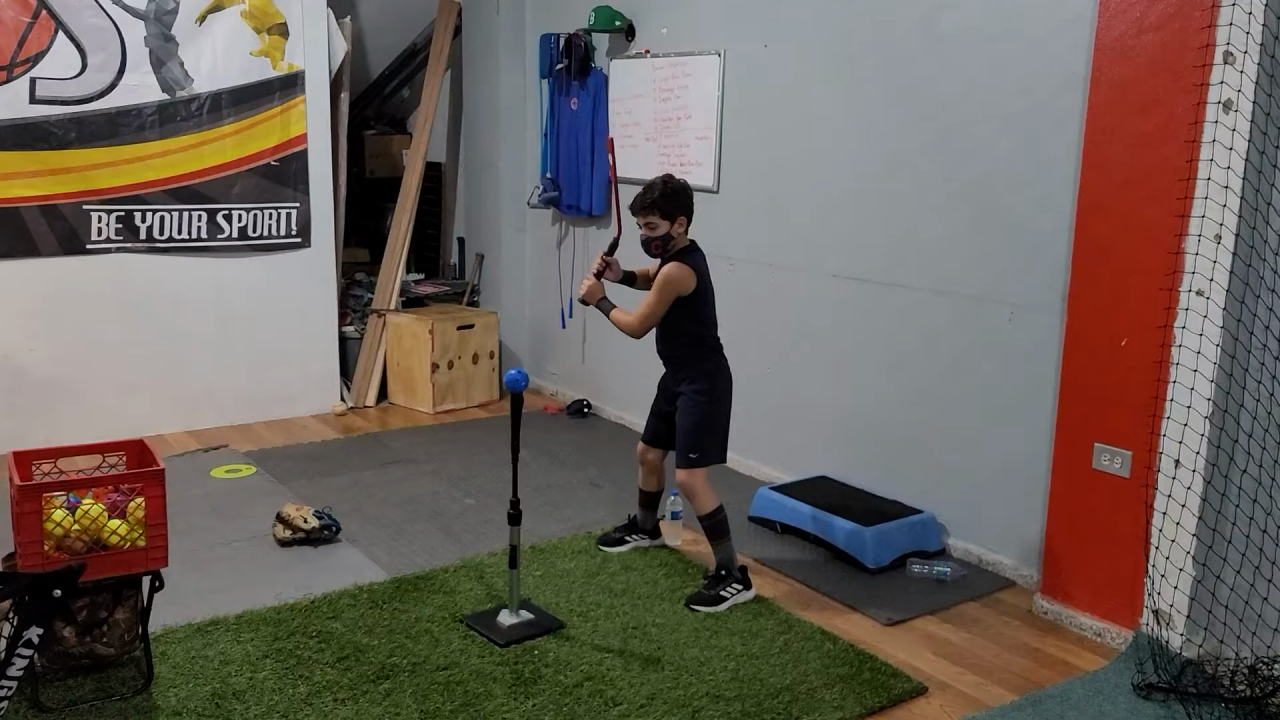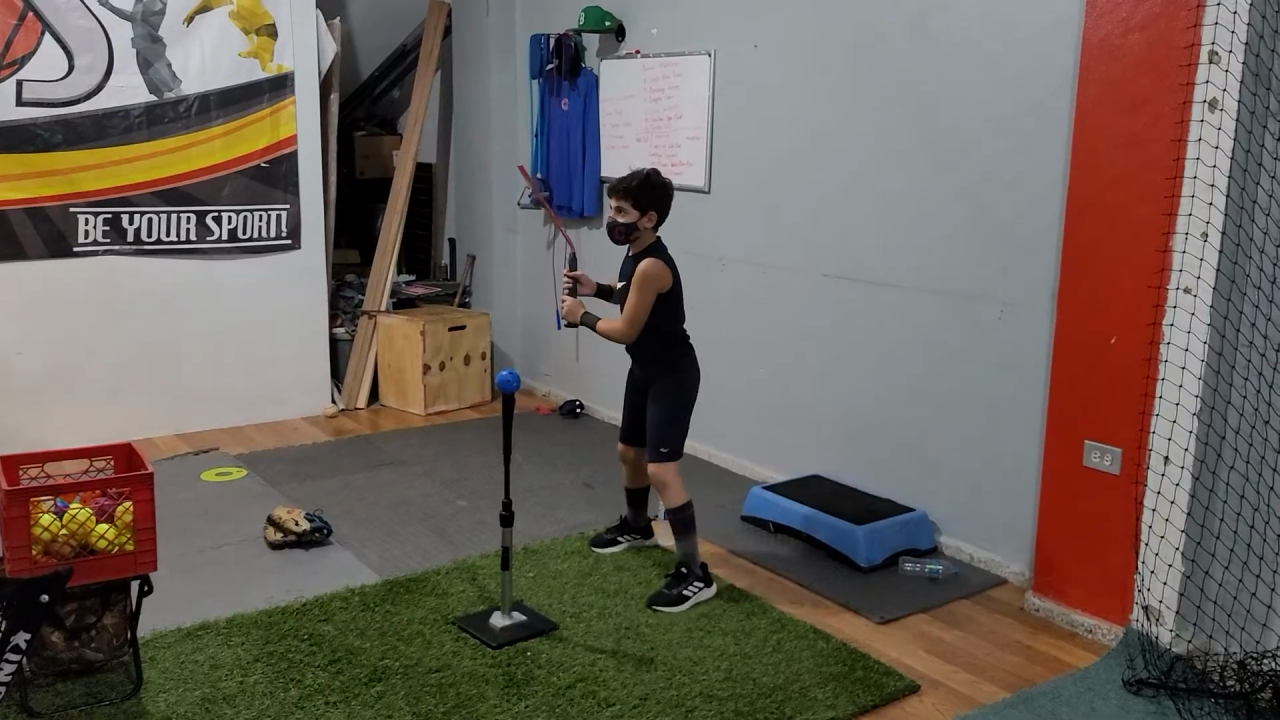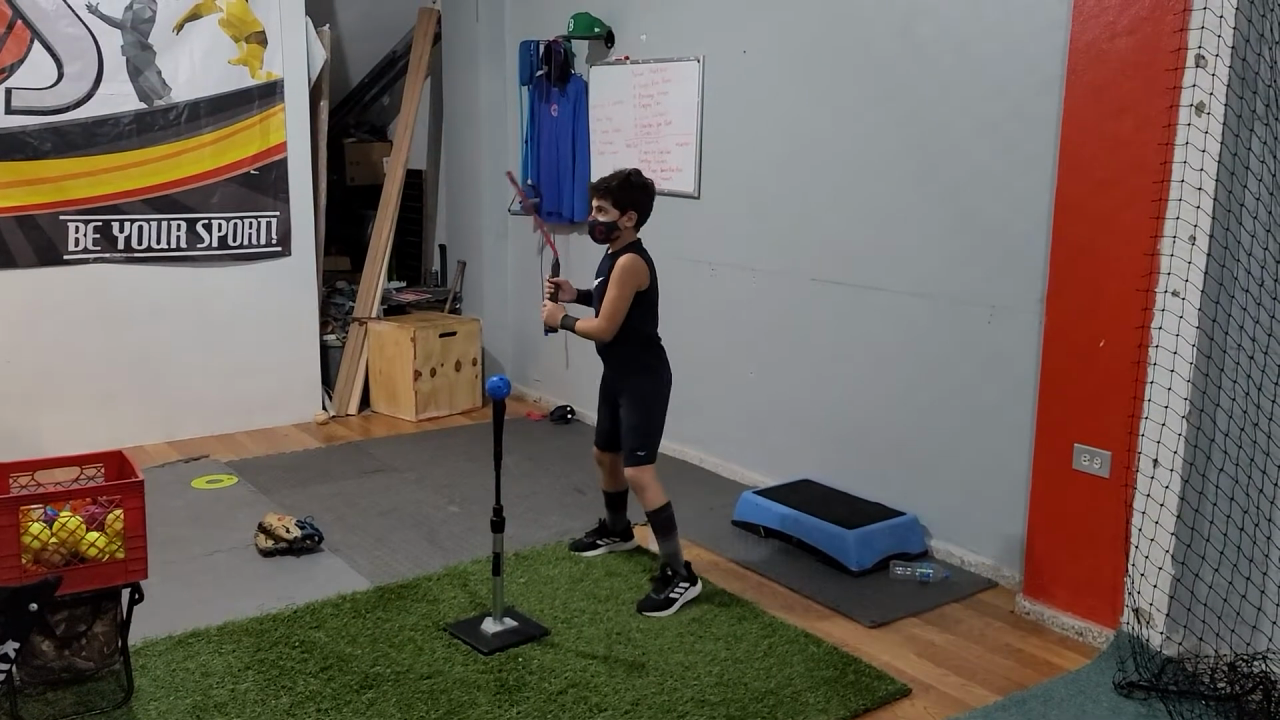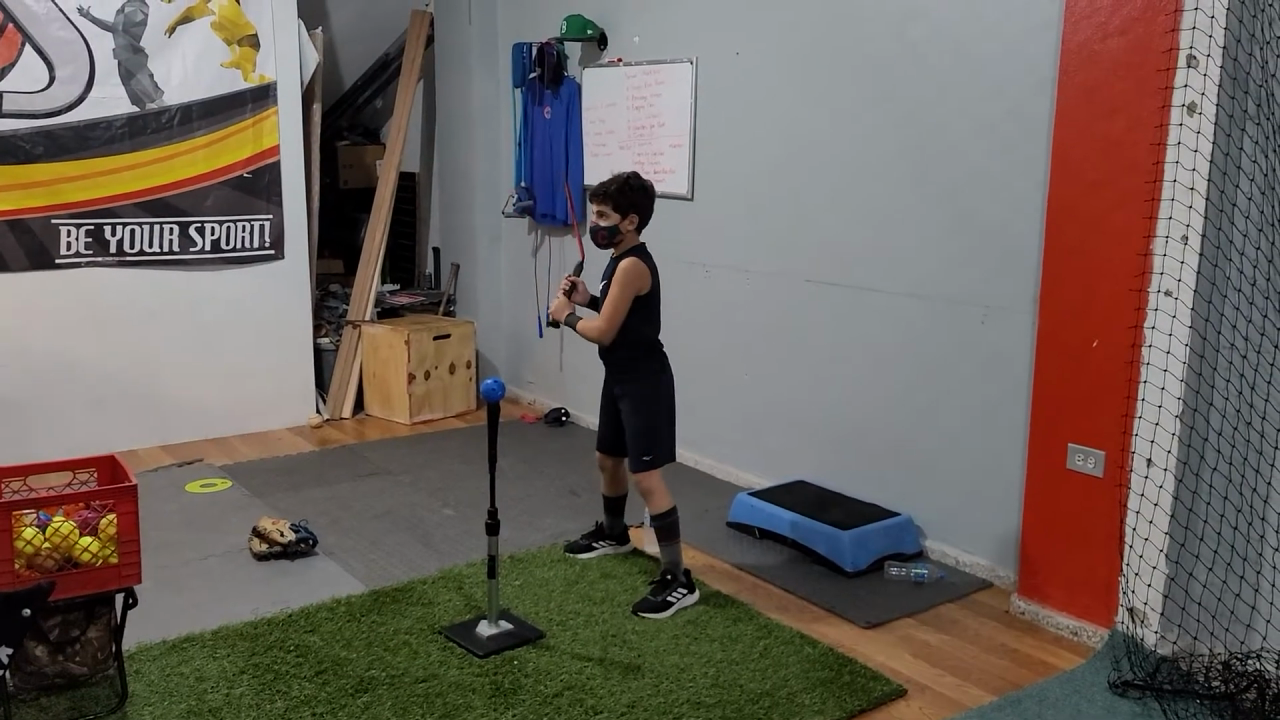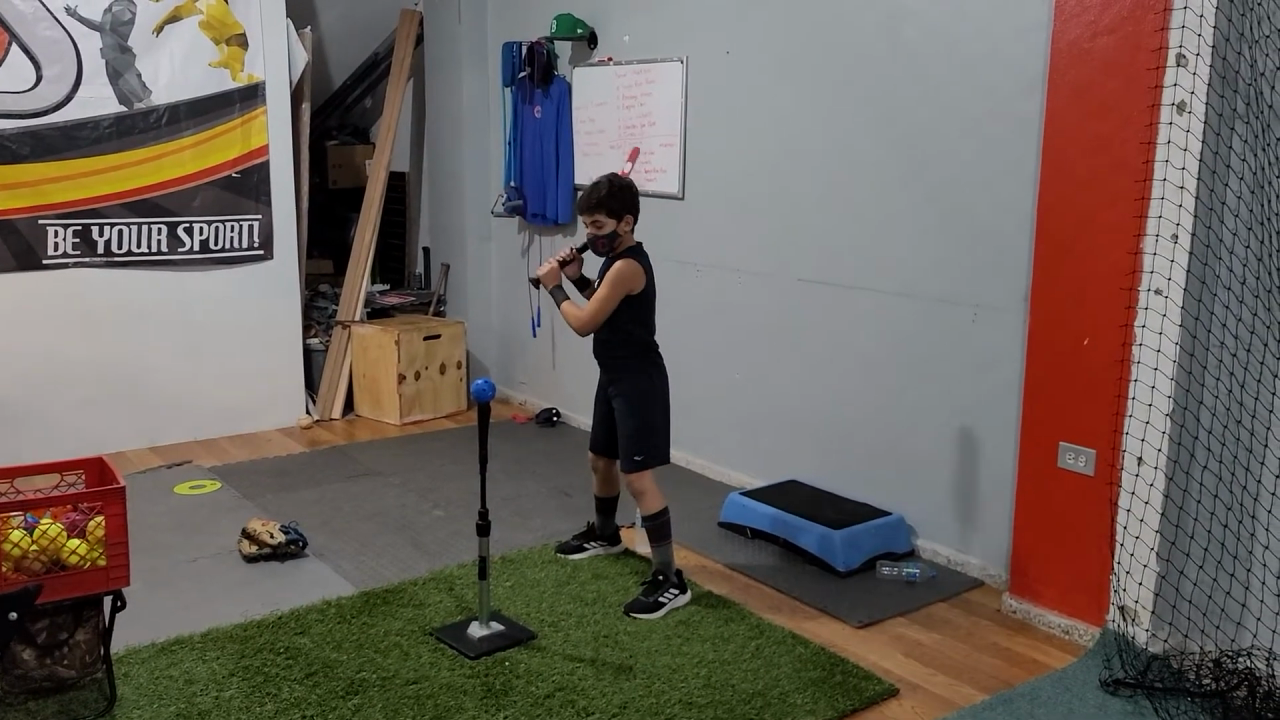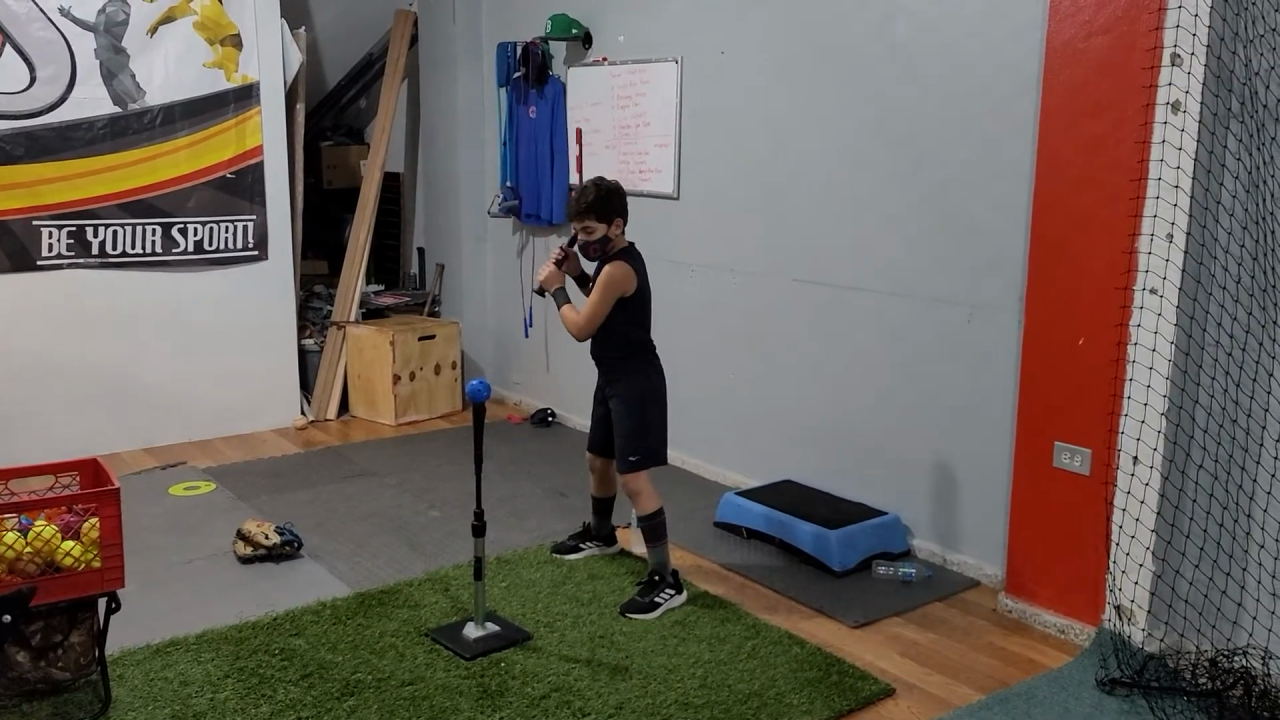
dt=0.7s
person 1, frame 1
left shoulder: (678, 270)
right shoulder: (677, 255)
left elbow: (637, 326)
right elbow: (651, 279)
left wrist: (599, 300)
right wrist: (620, 274)
left hip: (702, 383)
right hip: (679, 377)
left knee: (689, 477)
right knee: (649, 451)
left ankle: (733, 576)
right ankle: (644, 527)
person 1, frame 2
left shoulder: (651, 265)
right shoulder: (636, 255)
left elbow: (626, 330)
left wrist: (582, 316)
right wrist: (598, 289)
left hip: (672, 374)
right hip: (645, 369)
left knee: (662, 470)
right knee: (630, 451)
left ankle: (695, 574)
right ankle: (637, 527)
person 1, frame 3
left shoulder: (630, 262)
right shoulder: (613, 254)
left elbow: (604, 328)
left wrist: (561, 318)
right wrist: (575, 294)
left hip: (644, 377)
right hip: (617, 373)
left knee: (638, 473)
right knee: (605, 455)
left ankle: (680, 574)
right ankle: (616, 530)
person 1, frame 4
left shoulder: (632, 265)
right shoulder: (622, 260)
left elbow: (603, 332)
left wrist: (567, 315)
right wrist: (588, 299)
left hip: (644, 381)
right hip: (620, 377)
left knee: (646, 477)
right knee: (608, 459)
left ankle: (678, 580)
right ankle: (613, 533)
person 1, frame 5
left shoulder: (627, 265)
right shoulder: (618, 260)
left elbow: (584, 323)
right elbow: (602, 306)
left wrist: (554, 286)
right wrist: (577, 278)
left hip: (638, 381)
right hip: (615, 377)
left knee: (638, 477)
right knee: (601, 460)
left ankle: (670, 579)
right ankle: (604, 534)
person 1, frame 6
left shoulder: (618, 268)
right shoulder: (618, 259)
left elbow: (581, 328)
right elbow: (601, 302)
left wrist: (557, 288)
right wrist: (577, 274)
left hip: (635, 382)
right hip: (614, 378)
left knee: (633, 478)
right knee: (598, 461)
left ankle: (665, 580)
right ankle: (600, 534)
